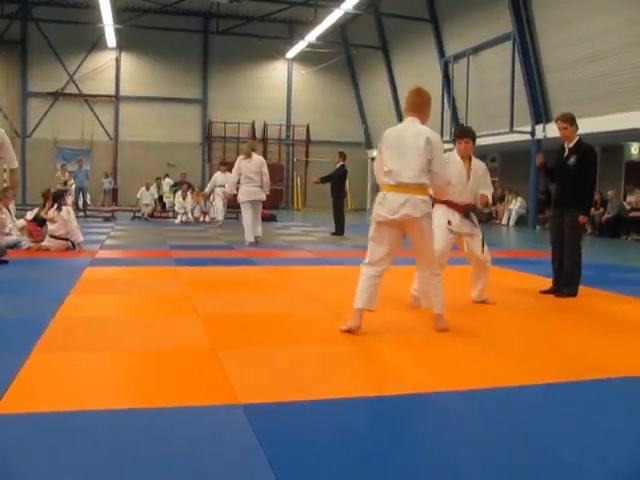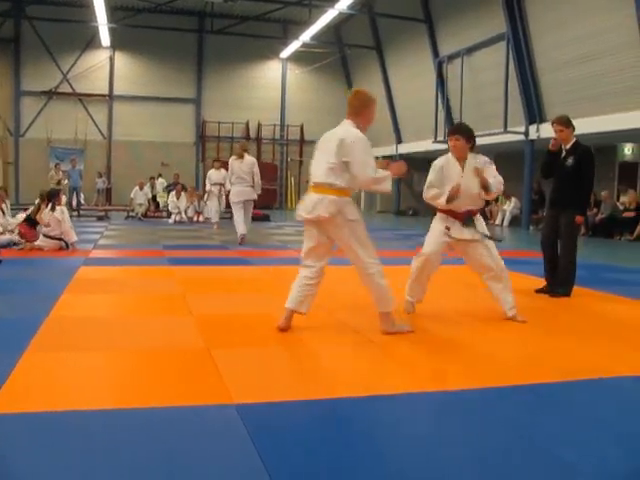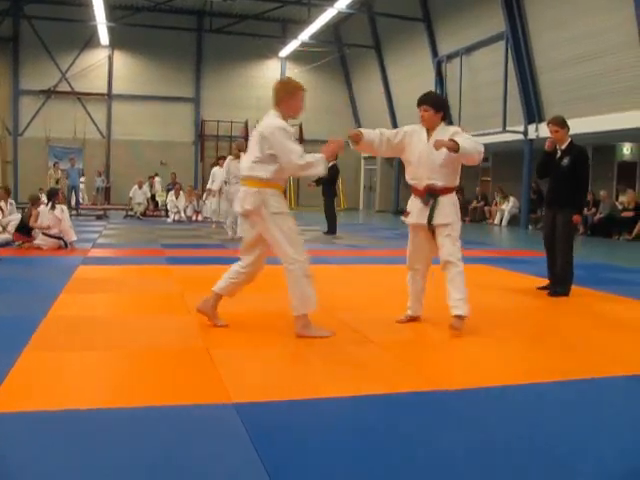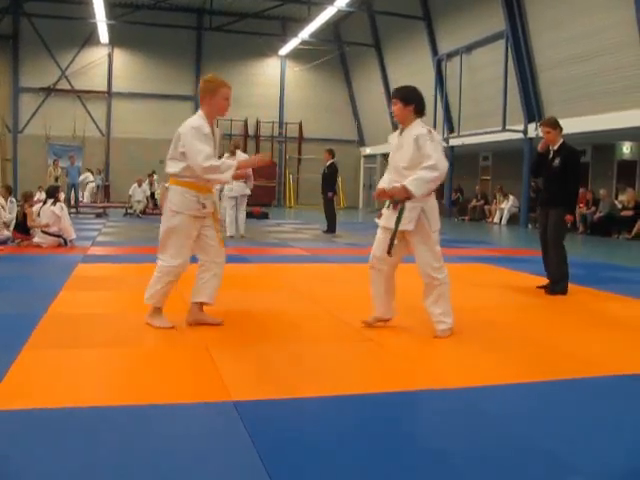
dt=0.4s
person 1, frame 1
left shoulder: (388, 134)
right shoulder: (431, 137)
left elbow: (379, 174)
right elbow: (440, 179)
right wrist: (435, 191)
left hip: (388, 201)
right hip: (417, 203)
left knee: (374, 263)
right knee: (427, 265)
left ankle: (356, 319)
right ankle: (438, 318)
person 1, frame 2
left shoulder: (328, 136)
right shoulder: (355, 137)
right elbow: (366, 177)
right wrist: (392, 172)
left hip: (314, 201)
right hip: (336, 205)
left knee: (312, 265)
right knee: (368, 262)
left ankle: (287, 318)
person 1, frame 3
left shoulder: (266, 125)
right shoulder: (277, 127)
right elbow: (298, 164)
right wrist: (327, 154)
left hip: (254, 195)
right hip: (264, 197)
left knee: (251, 260)
right knee: (296, 259)
left ankle: (209, 303)
person 1, frame 4
left shoulder: (208, 127)
right shoulder: (193, 128)
right elbow: (204, 166)
left wrist: (235, 171)
right wrist: (246, 164)
left hip: (200, 200)
right hip: (183, 198)
left knee: (213, 256)
right knee: (173, 259)
left ankle: (196, 311)
right ankle: (154, 311)
person 2, frame 1
left shoulder: (480, 167)
right shoulder: (445, 160)
left elbow: (485, 188)
left wrist: (485, 198)
left hip: (467, 217)
right hip: (445, 213)
left knee: (482, 258)
right knee: (436, 252)
left ankle: (478, 295)
right ankle: (416, 294)
person 2, frame 2
left shoulder: (482, 162)
right shoulder: (441, 164)
left elbow: (496, 188)
right elbow: (429, 193)
left wrist: (484, 182)
right wrist: (448, 195)
left hip: (472, 223)
right hip: (446, 221)
left knee: (495, 267)
right knee: (427, 256)
left ankle: (510, 311)
right ankle: (411, 298)
person 2, frame 3
left shoulder: (454, 134)
right shoulder: (409, 134)
left elbow: (476, 152)
right elbow: (382, 139)
left wrist: (453, 145)
right wrist: (360, 135)
left hip: (444, 204)
right hip: (418, 203)
left knee: (450, 258)
right knee: (415, 261)
left ankle: (459, 312)
right ankle: (414, 310)
person 2, frame 4
left shoulder: (424, 135)
right shoulder: (396, 137)
left elbow: (437, 169)
left wrist: (408, 189)
right wrist: (383, 186)
left hip: (418, 207)
right hip: (395, 207)
left knee: (430, 266)
right knee: (379, 262)
left ankle: (443, 322)
right ankle: (382, 312)
person 3, frame 1
left shoulder: (586, 151)
right shoulder: (561, 151)
left elbow: (590, 183)
left wrist: (585, 211)
right wrist: (543, 165)
left hip: (575, 207)
right hip: (559, 205)
left knee: (571, 247)
right knee: (557, 246)
left ankle: (569, 287)
right ankle: (558, 284)
person 3, frame 2
left shoulder: (584, 152)
right shoulder: (557, 152)
left elbow: (587, 184)
right elbow: (545, 174)
left wrist: (582, 211)
right wrist: (551, 152)
left hip: (572, 207)
right hip: (554, 204)
left knee: (567, 247)
right knee: (547, 242)
left ankle: (564, 287)
right ankle: (551, 282)
person 3, frame 3
left shoulder: (578, 152)
right shoulder: (552, 152)
left elbow: (583, 184)
right elbow: (541, 174)
left wrist: (579, 211)
right wrist: (547, 153)
left hip: (568, 207)
right hip: (551, 204)
left knee: (563, 246)
right knee: (550, 244)
left ankle: (562, 286)
right ankle: (554, 281)
person 3, frame 4
left shoulder: (570, 153)
right shoulder: (546, 152)
left elbow: (574, 184)
right elbow: (535, 173)
left wrist: (570, 210)
right wrist: (540, 153)
left hip: (560, 206)
right hip: (546, 204)
left knee: (555, 242)
right knee: (546, 243)
left ankle: (560, 284)
right ankle: (553, 280)
